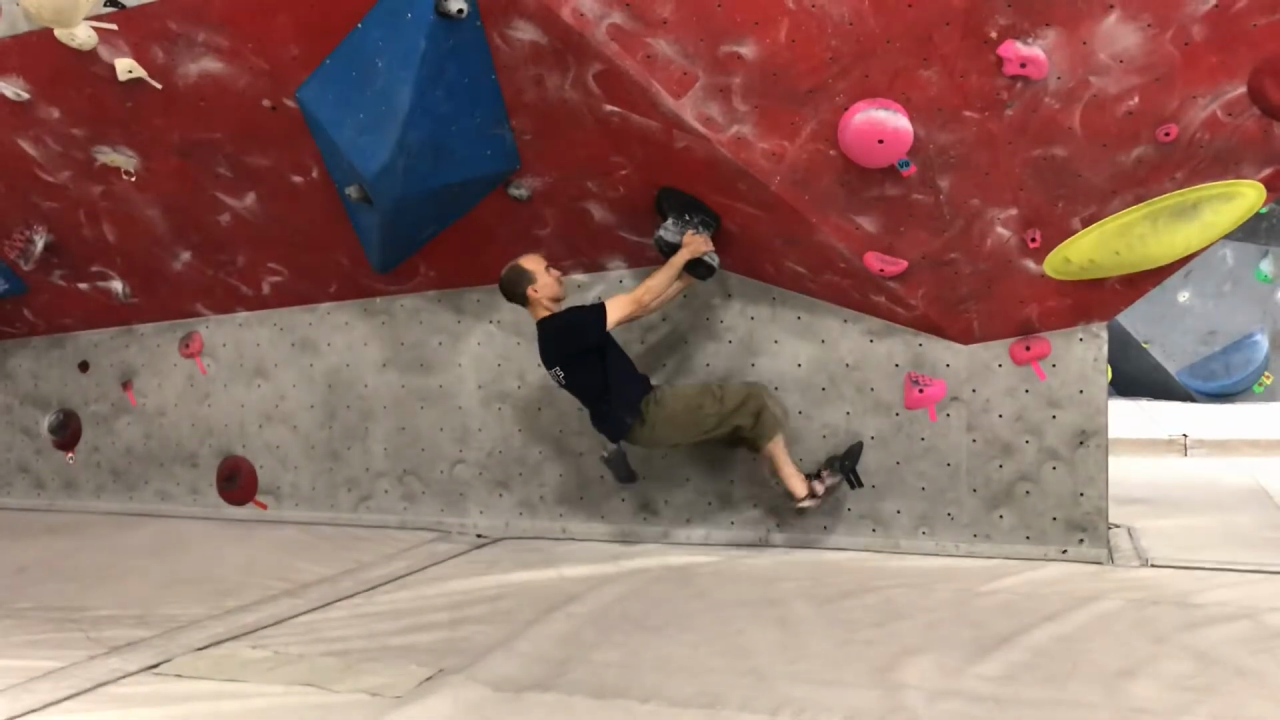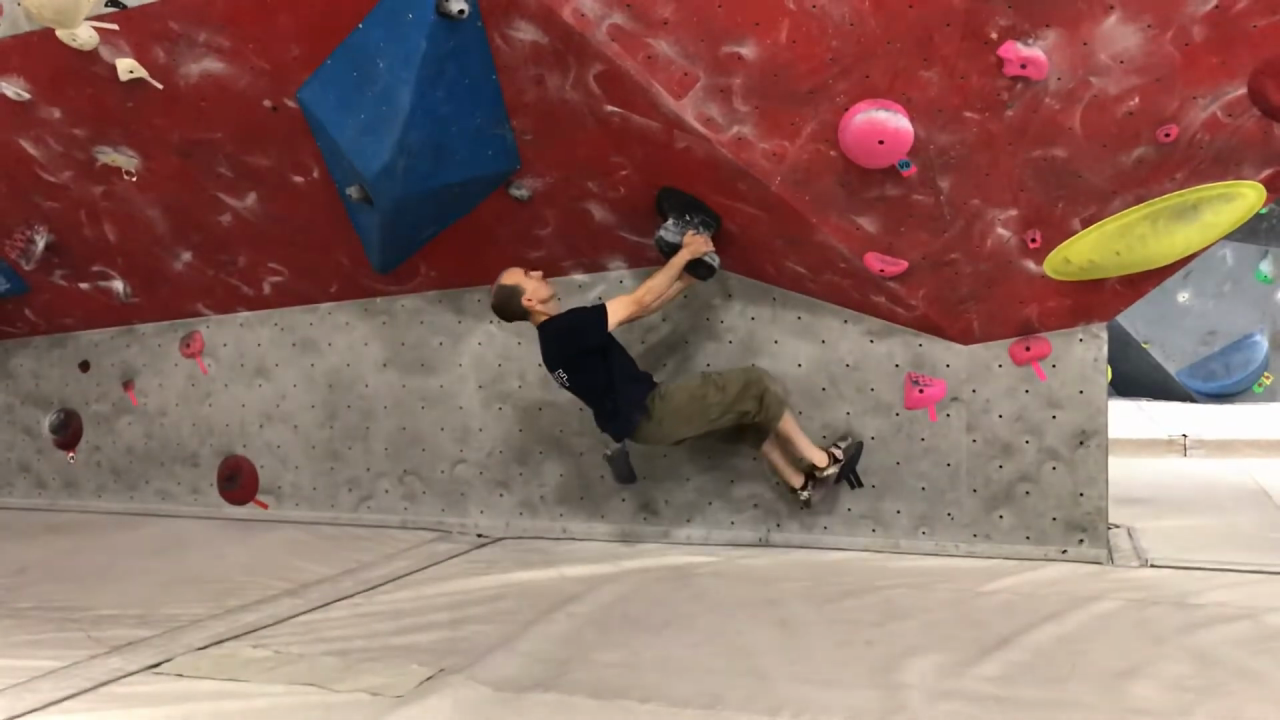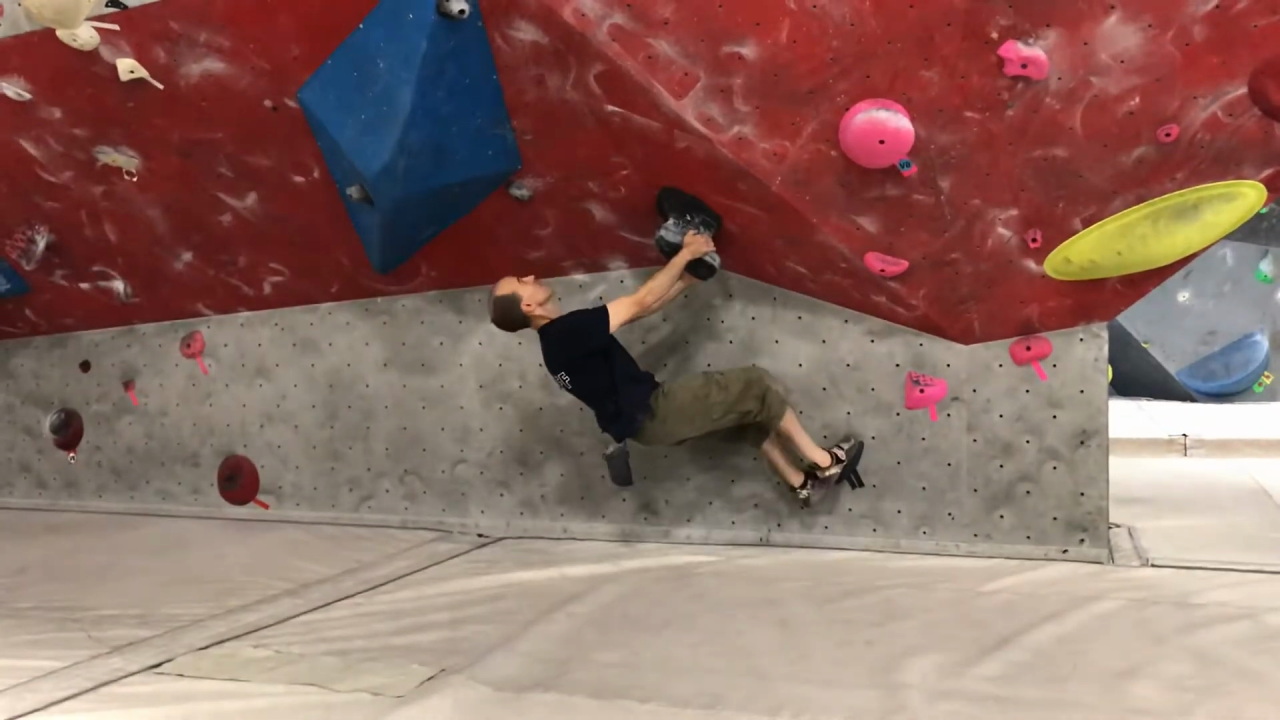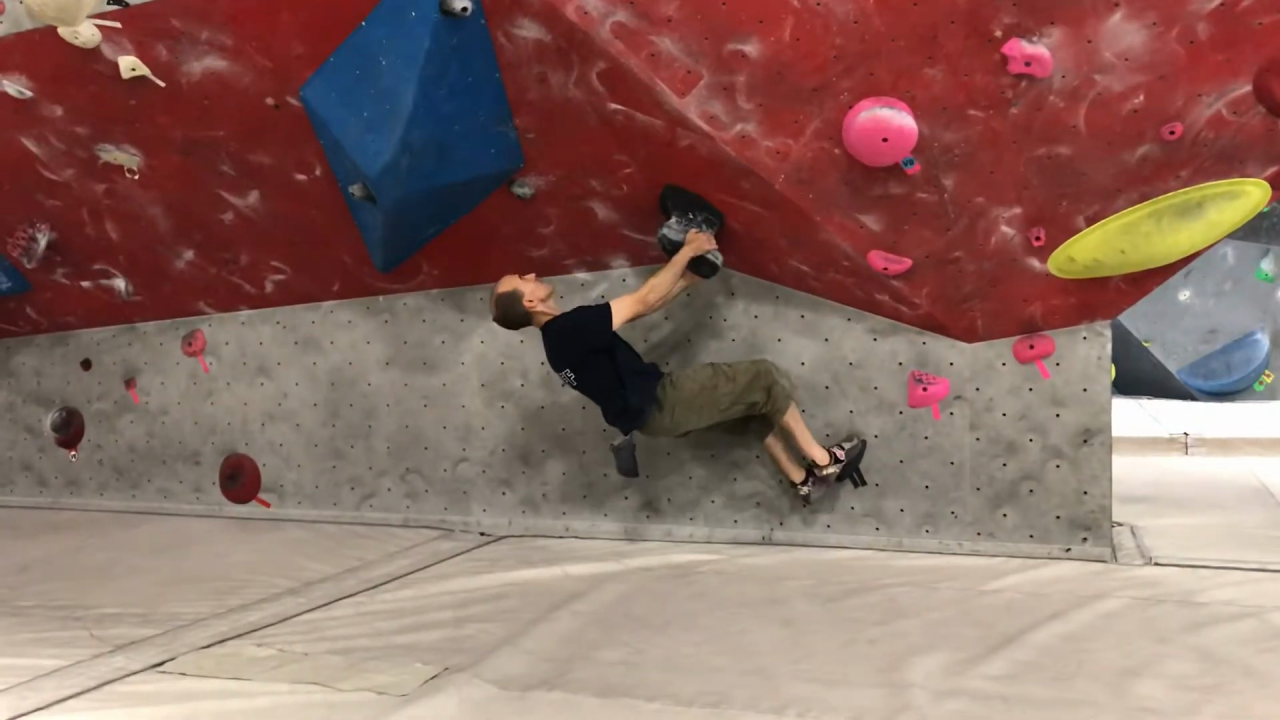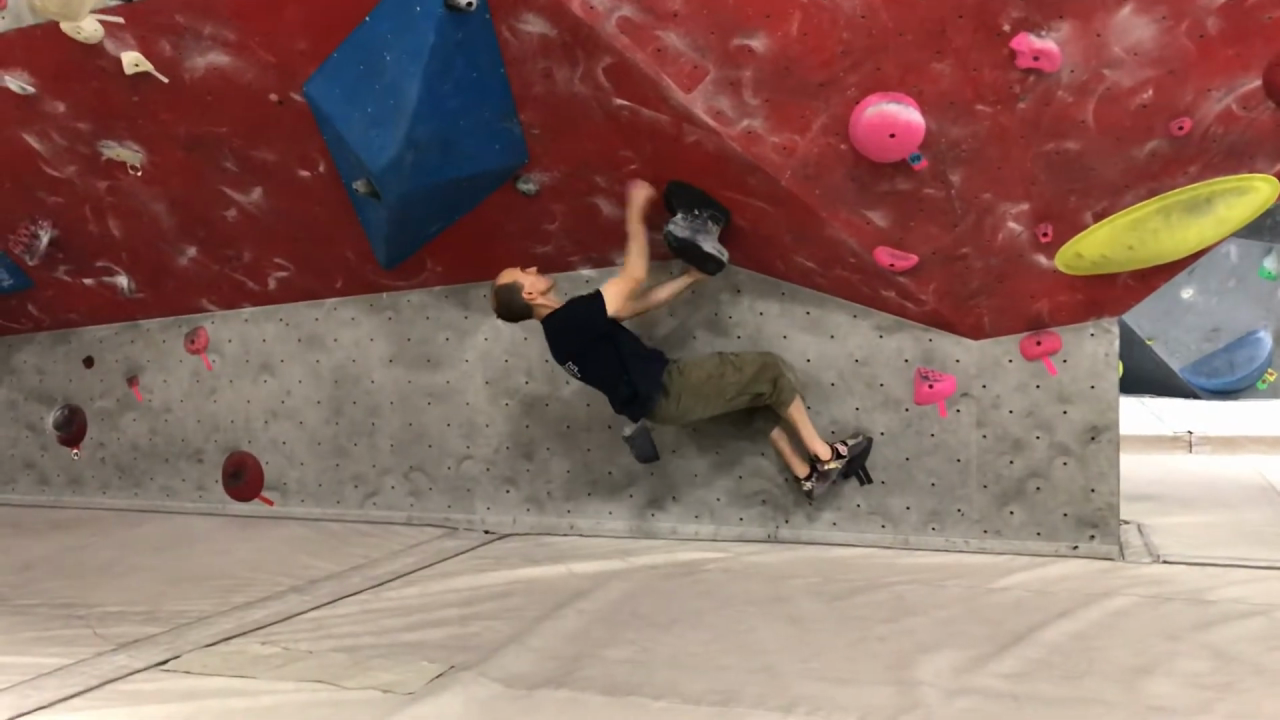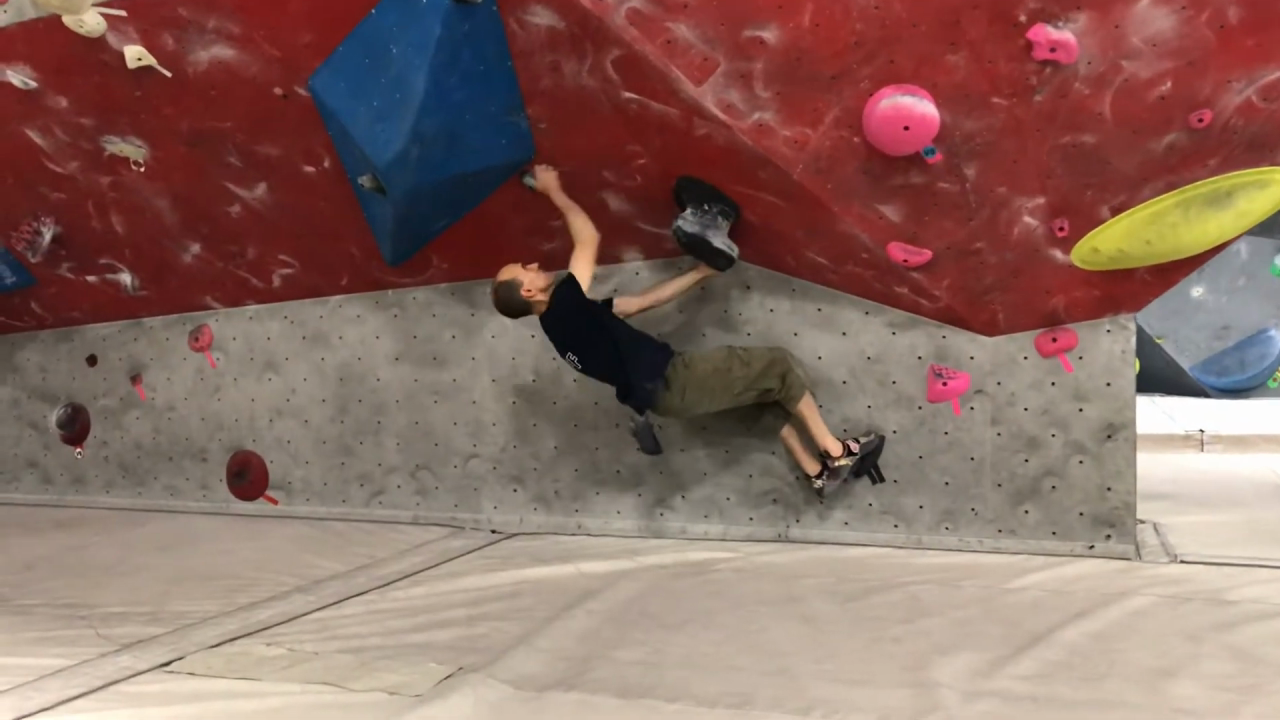
dt=0.2s
person 1, frame 1
left shoulder: (561, 331)
right shoulder: (564, 328)
left elbow: (637, 307)
right elbow: (638, 302)
left wrist: (688, 276)
right wrist: (685, 253)
left hip: (642, 415)
right hip: (644, 419)
left knee: (745, 411)
right knee: (755, 401)
left ankle: (802, 485)
right ankle: (802, 489)
person 1, frame 2
left shoulder: (560, 334)
right shoulder: (565, 330)
left elbow: (635, 309)
right elbow: (638, 302)
left wrist: (687, 276)
right wrist: (685, 253)
left hip: (645, 414)
right hip: (649, 416)
left knee: (750, 408)
right knee: (756, 386)
left ankle: (801, 484)
right ankle: (819, 462)
person 1, frame 3
left shoulder: (562, 337)
right shoulder: (568, 332)
left elbow: (636, 309)
right elbow: (641, 303)
left wrist: (688, 277)
right wrist: (686, 254)
left hip: (648, 416)
right hip: (653, 415)
left knee: (751, 406)
right knee: (757, 386)
left ankle: (801, 483)
right ankle: (820, 460)
person 1, frame 4
left shoulder: (564, 334)
right shoulder: (570, 328)
left elbow: (637, 306)
right elbow: (644, 300)
left wrist: (689, 277)
right wrist: (689, 250)
left hip: (652, 410)
right hip: (659, 406)
left knee: (755, 400)
right knee: (764, 378)
left ankle: (801, 479)
right ankle: (821, 459)
person 1, frame 5
left shoulder: (567, 325)
right shoulder: (571, 319)
left elbow: (635, 304)
right elbow: (635, 280)
left wrist: (691, 277)
right wrist: (635, 212)
left hip: (658, 398)
right hip: (668, 392)
left knee: (760, 390)
right knee: (771, 370)
left ankle: (806, 474)
right ankle: (822, 454)
person 1, frame 6
left shoulder: (569, 316)
right shoulder: (563, 308)
left elbow: (643, 301)
right elbow: (589, 240)
left wrist: (700, 272)
right wrist: (554, 191)
left hip: (666, 388)
right hip: (673, 383)
left knee: (769, 386)
right knee: (780, 366)
left ankle: (817, 472)
right ankle: (834, 450)
